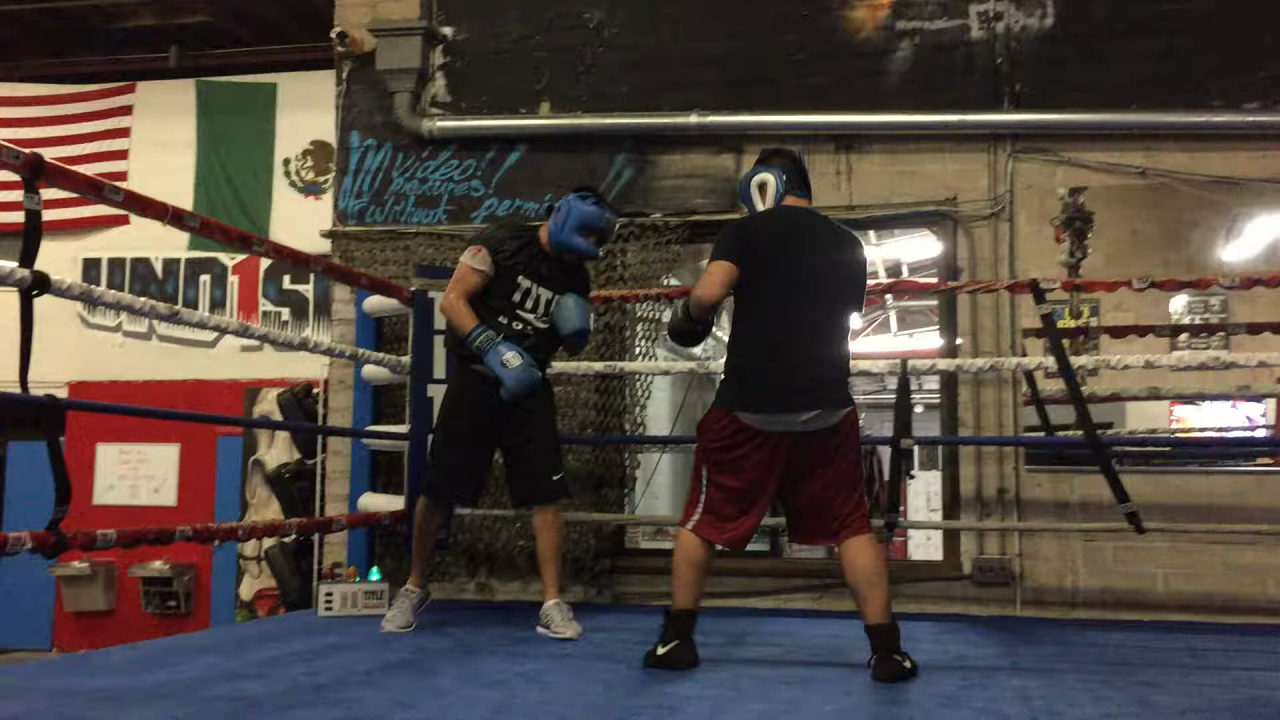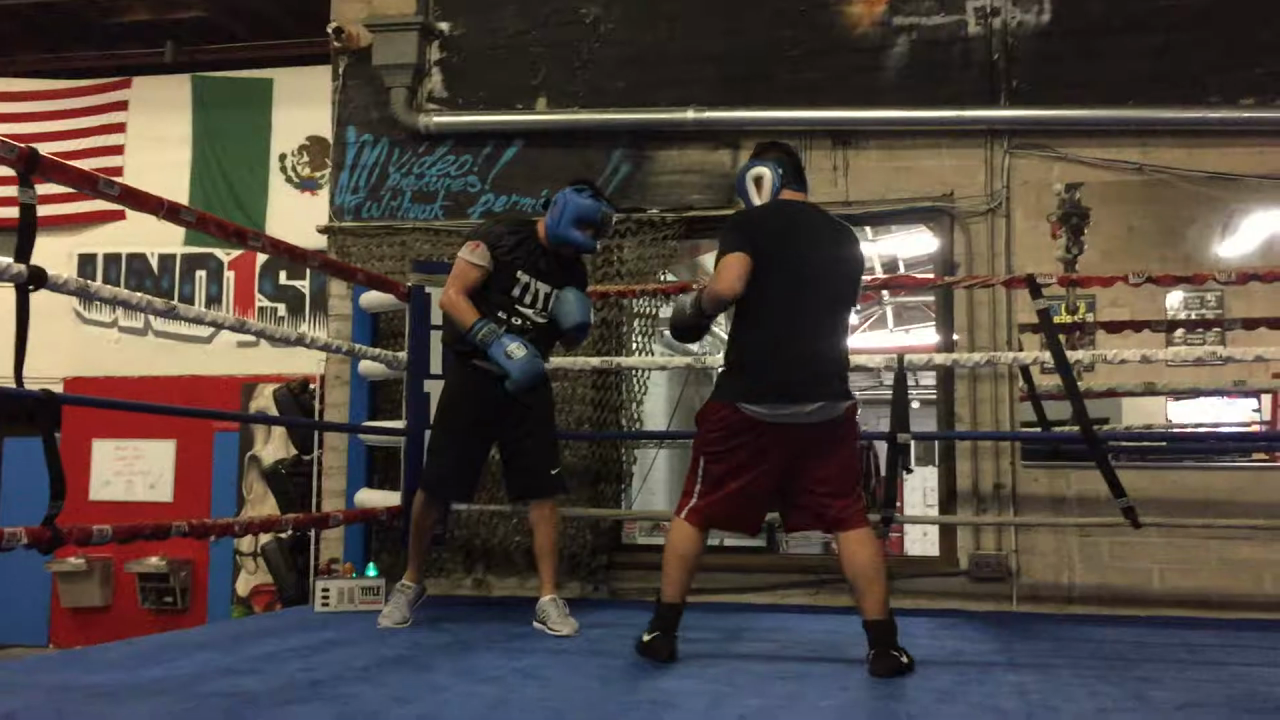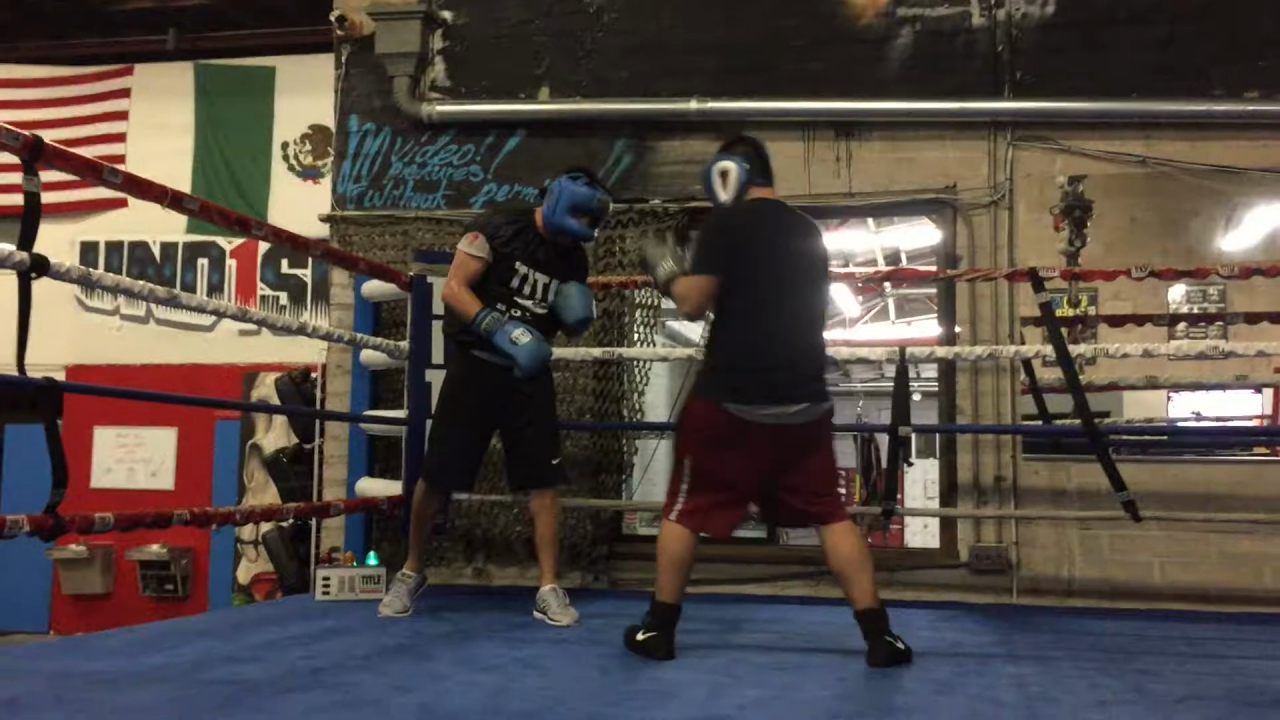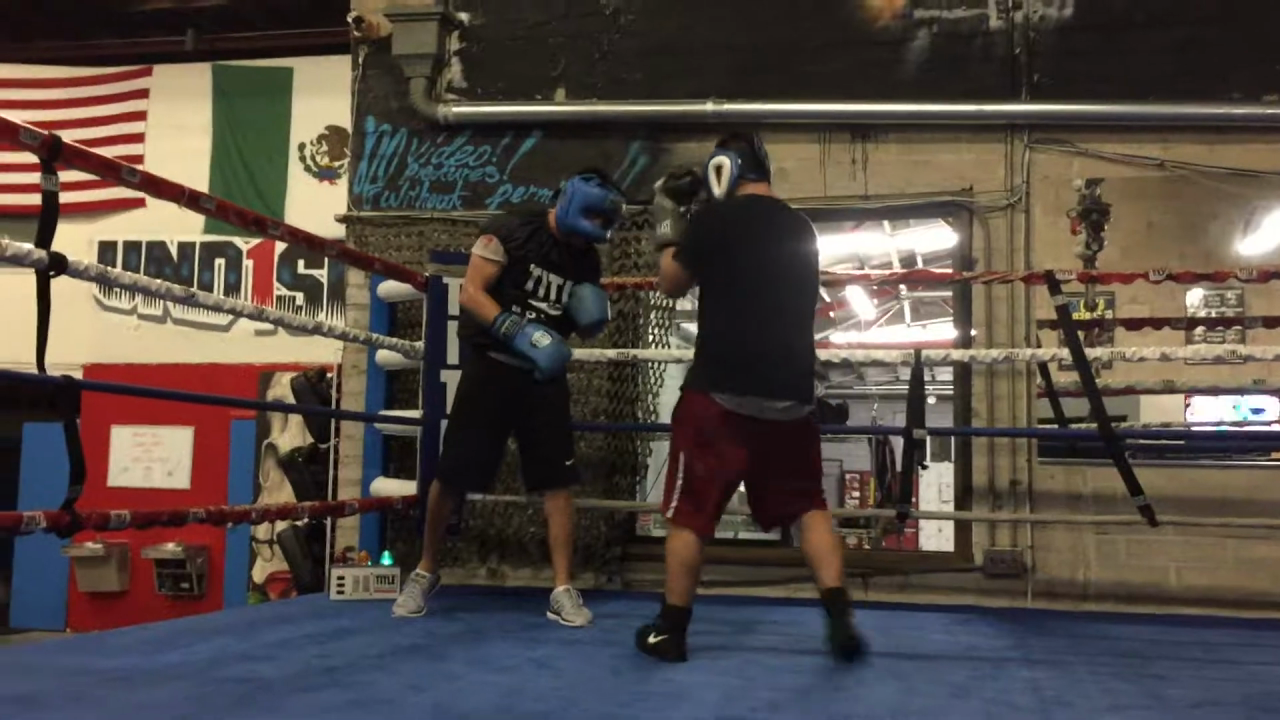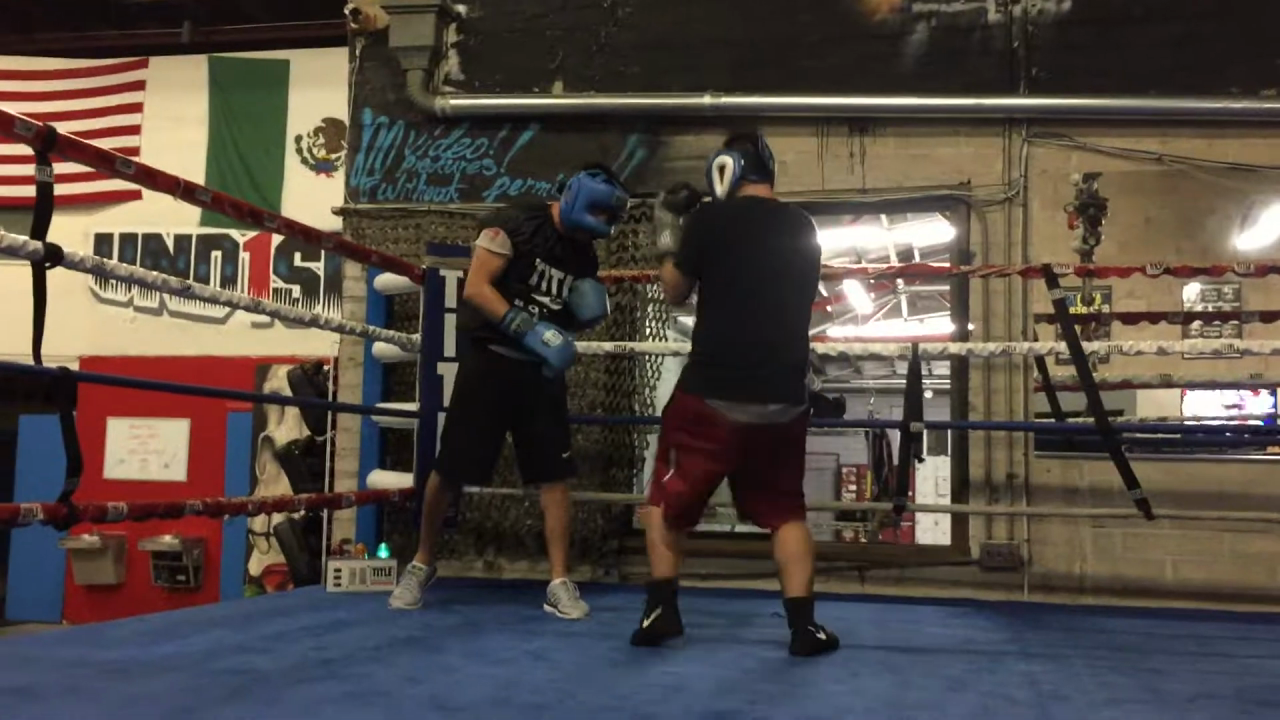
dt=0.2s
person 1, frame 1
left shoulder: (747, 231)
right shoulder: (847, 244)
left elbow: (709, 293)
left wrist: (687, 314)
left hip: (748, 407)
right hip: (826, 408)
left knee: (701, 520)
right knee: (850, 525)
left ankle: (677, 638)
right ankle: (886, 649)
person 1, frame 2
left shoulder: (751, 223)
right shoulder: (844, 238)
left elbow: (728, 286)
left wrist: (694, 306)
left hip: (748, 398)
right hip: (826, 401)
left knee: (695, 510)
right knee: (849, 519)
left ankle: (662, 630)
right ankle: (883, 644)
person 1, frame 3
left shoulder: (725, 225)
right shoulder: (808, 233)
left elbow: (696, 302)
left wrist: (667, 269)
left hip: (728, 399)
right hip: (803, 398)
left knee: (686, 511)
right knee: (829, 514)
left ankle: (658, 628)
right ankle: (878, 632)
person 1, frame 4
left shoulder: (711, 219)
right shoulder: (800, 228)
left elbow: (672, 285)
left wrist: (668, 224)
left hip: (721, 391)
right hip: (792, 394)
left knee: (689, 511)
right knee: (807, 505)
left ankle: (670, 630)
right ankle: (837, 618)
person 1, frame 5
left shoulder: (707, 220)
right shoulder: (804, 233)
left elbow: (675, 292)
left wrist: (668, 232)
left hip: (711, 391)
right hip: (782, 397)
left knee: (666, 499)
right knee: (786, 511)
left ankle: (662, 606)
right ankle: (803, 623)
person 2, frame 1
left shoulder: (574, 278)
right shoulder: (500, 243)
left elbow: (571, 347)
right elbow: (451, 301)
left wrist: (576, 331)
right wrist: (493, 349)
left hip: (529, 389)
right hip: (475, 380)
left knee: (546, 495)
right knee: (437, 491)
left ankle: (552, 604)
right ankle: (414, 588)
person 2, frame 2
left shoulder: (573, 270)
right shoulder: (498, 238)
left elbow: (569, 340)
right elbow: (451, 296)
left wrist: (575, 325)
right wrist: (496, 342)
left hip: (528, 384)
right hip: (474, 374)
left knee: (543, 491)
right knee: (435, 486)
left ankle: (548, 599)
right ankle: (410, 583)
person 2, frame 3
left shoulder: (573, 260)
right shoulder: (496, 229)
left elbow: (571, 328)
right elbow: (453, 290)
left wrist: (577, 316)
right wrist: (500, 329)
left hip: (530, 374)
right hip: (475, 364)
left knee: (544, 481)
right knee: (437, 476)
left ankle: (549, 590)
right ankle: (411, 572)
person 2, frame 4
left shoulder: (587, 260)
right shoulder: (511, 231)
left elbow: (584, 326)
right elbow: (471, 293)
left wrist: (590, 317)
right wrist: (521, 332)
left hip: (545, 375)
right hip: (491, 366)
left knee: (559, 483)
right knee: (452, 477)
left ankle: (563, 591)
right ankle: (425, 573)
person 2, frame 5
left shoulder: (585, 255)
right shoulder: (514, 225)
right elbow: (475, 287)
left wrist: (589, 308)
right wrist: (529, 329)
left hip: (541, 368)
right hip: (489, 360)
left knee: (554, 475)
right knee: (450, 470)
left ankle: (559, 583)
right ankle: (422, 565)
